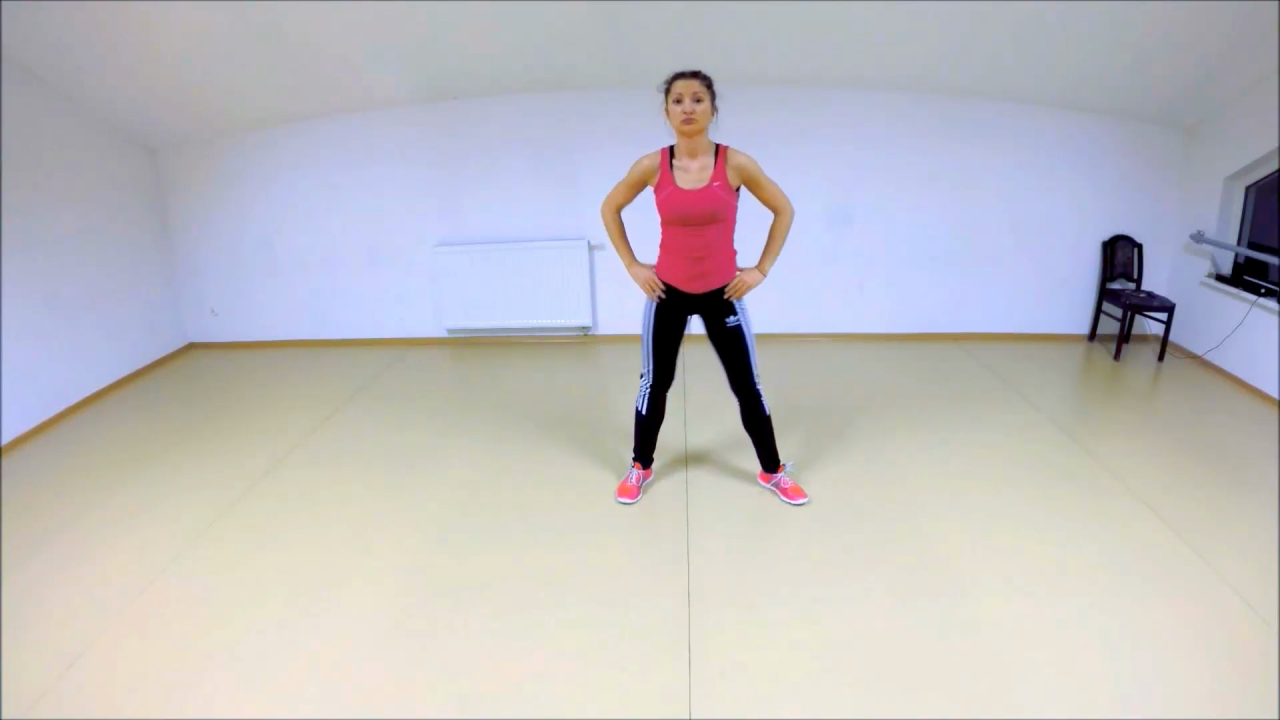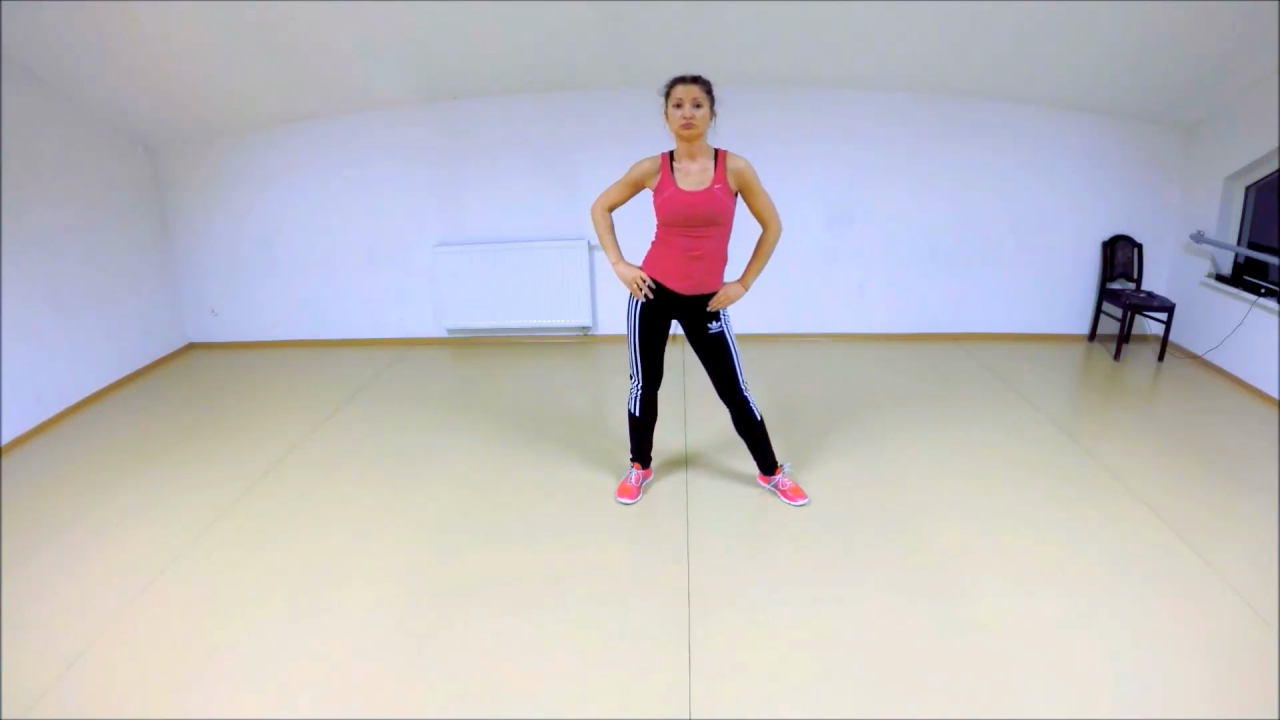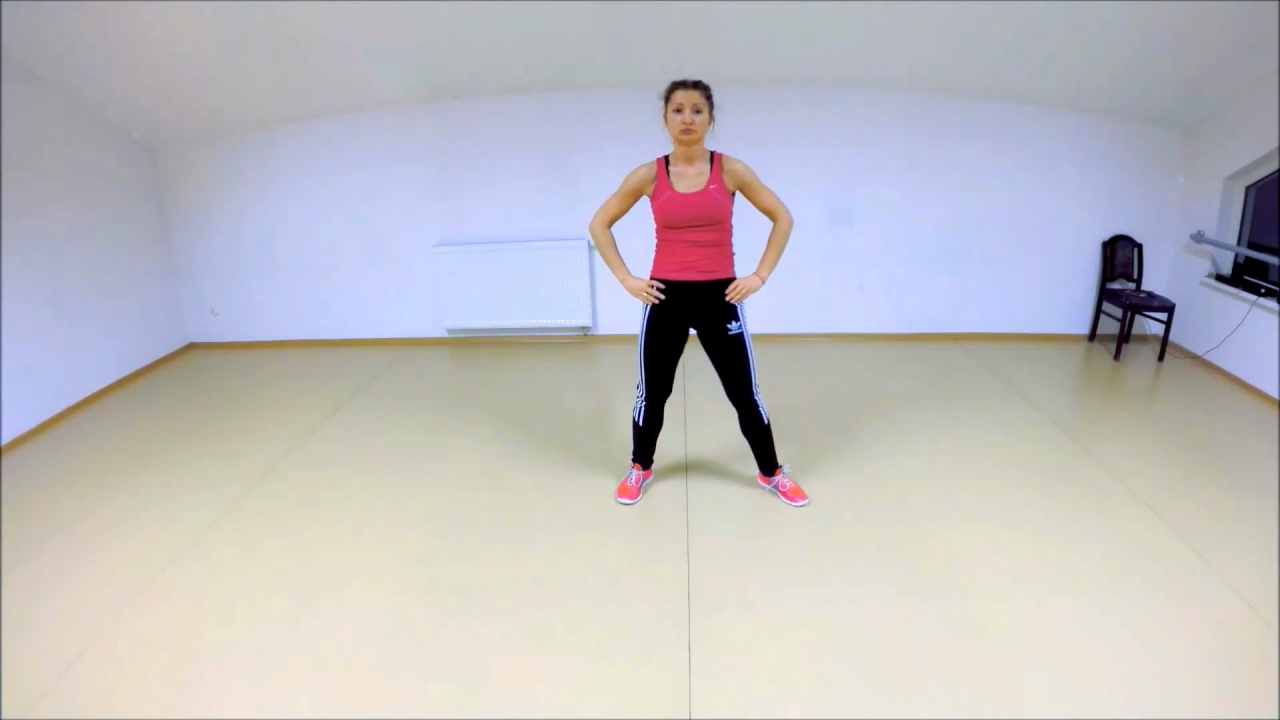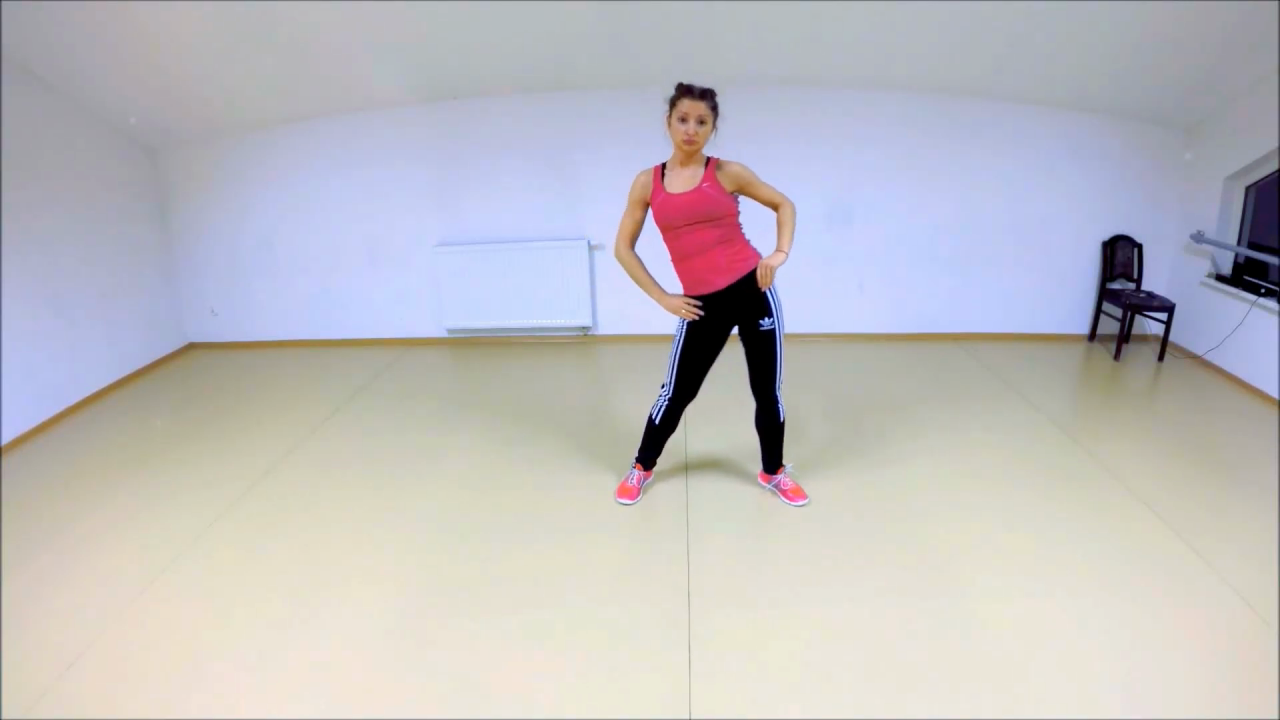
dt=0.4s
person 1, frame 1
left shoulder: (736, 163)
right shoulder: (652, 166)
left elbow: (784, 211)
right elbow: (610, 208)
left wrist: (761, 270)
right wrist: (632, 265)
left hip: (722, 293)
right hip: (667, 292)
left knee: (747, 386)
right knee: (655, 382)
left ankle: (772, 471)
right ankle: (641, 466)
person 1, frame 2
left shoulder: (735, 168)
right shoulder: (651, 169)
left elbow: (772, 225)
right elbow: (601, 207)
left wrist: (744, 283)
right wrist: (618, 264)
left hip: (705, 300)
right hip: (653, 293)
left knee: (734, 391)
right knee: (644, 385)
left ankle: (771, 472)
right ankle: (639, 466)
person 1, frame 3
left shoulder: (731, 169)
right shoulder: (647, 175)
left elbow: (782, 217)
right elbow: (599, 225)
left wrist: (761, 274)
right wrist: (626, 278)
left hip: (720, 297)
right hip: (666, 297)
left knee: (745, 395)
right knee: (652, 393)
left ankle: (771, 472)
right ankle: (640, 467)
person 1, frame 4
left shoulder: (727, 172)
right shoulder: (647, 182)
left elbow: (784, 204)
right elbow: (623, 247)
left wrist: (781, 252)
right wrist: (661, 297)
left hip: (752, 291)
right hip: (703, 304)
left knee: (767, 390)
right knee: (676, 393)
left ankle: (773, 471)
right ankle: (642, 467)
